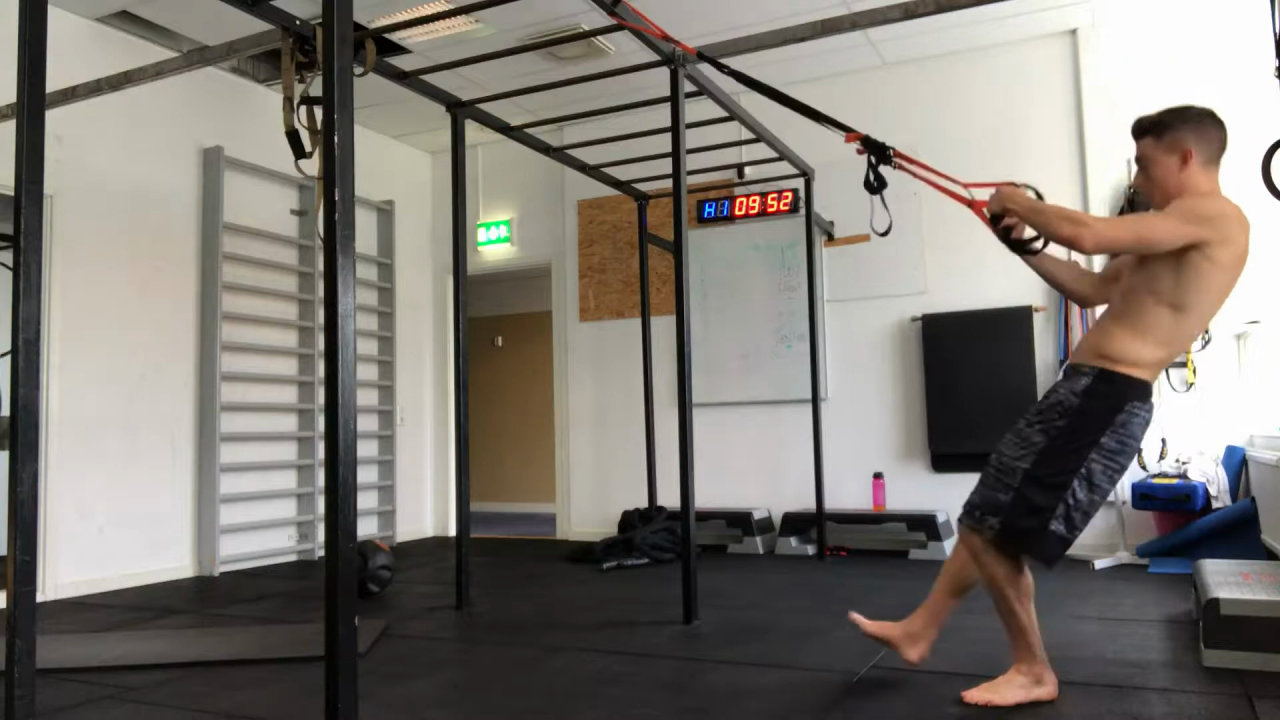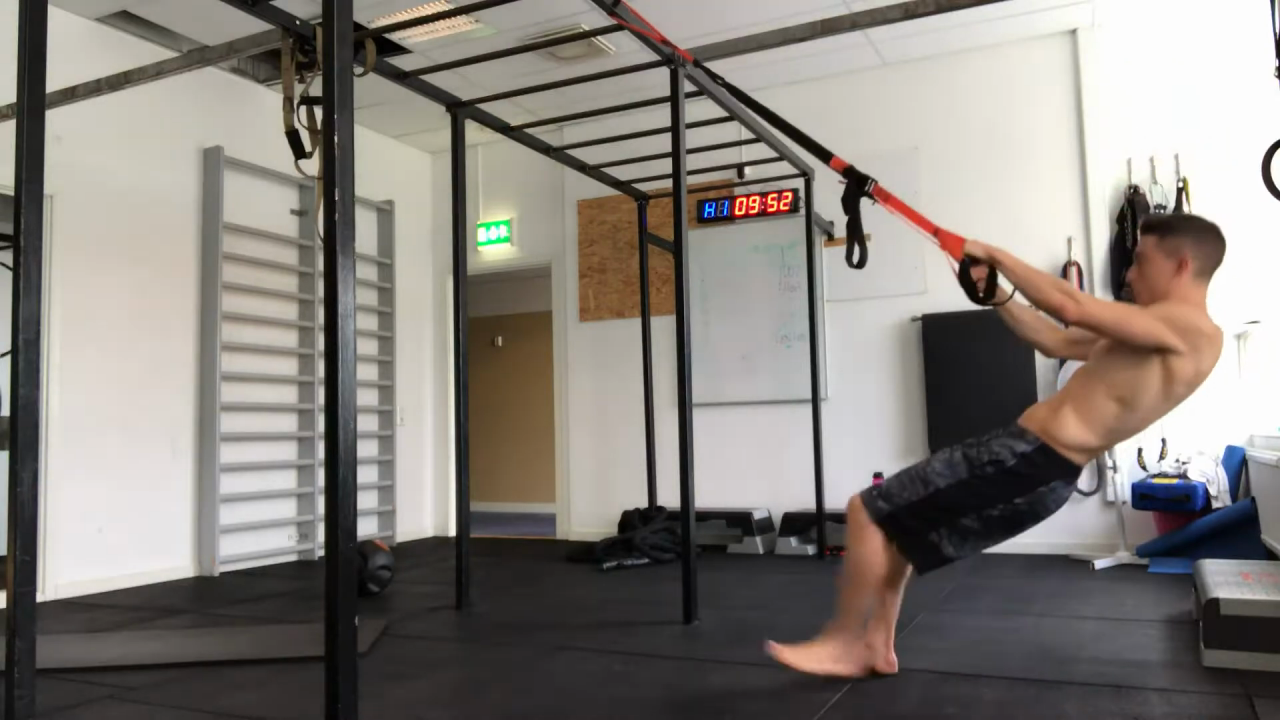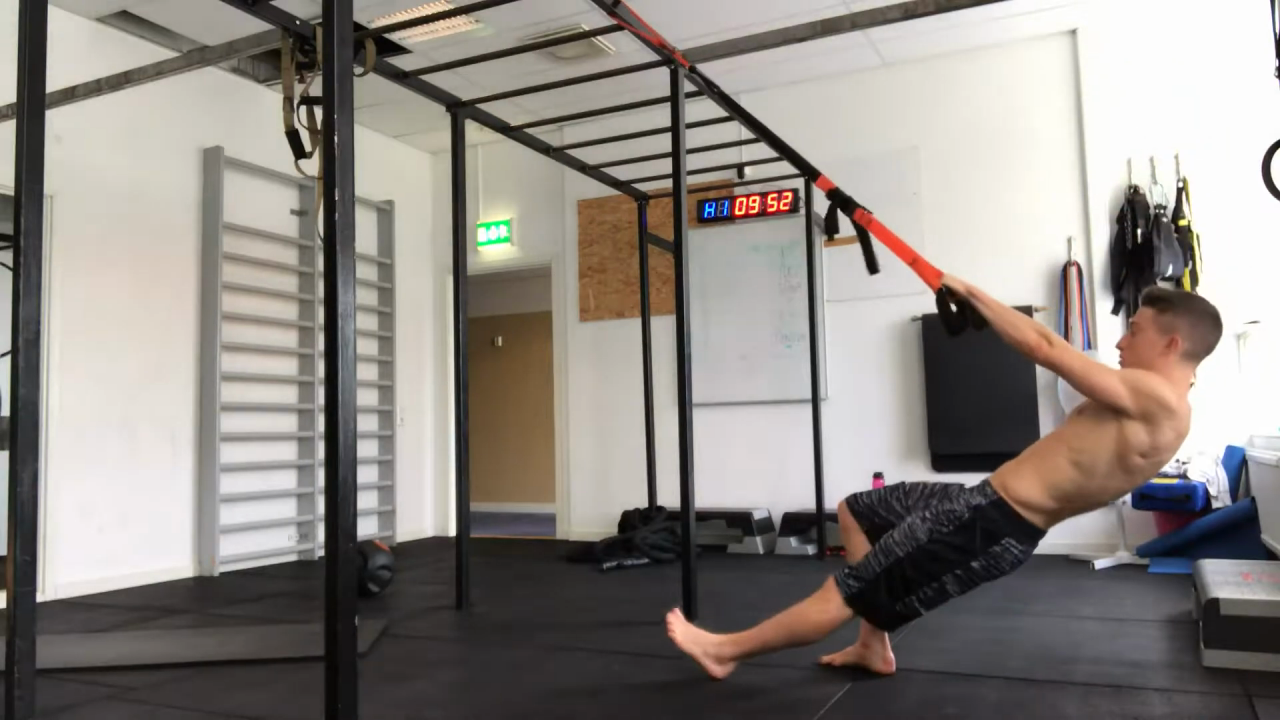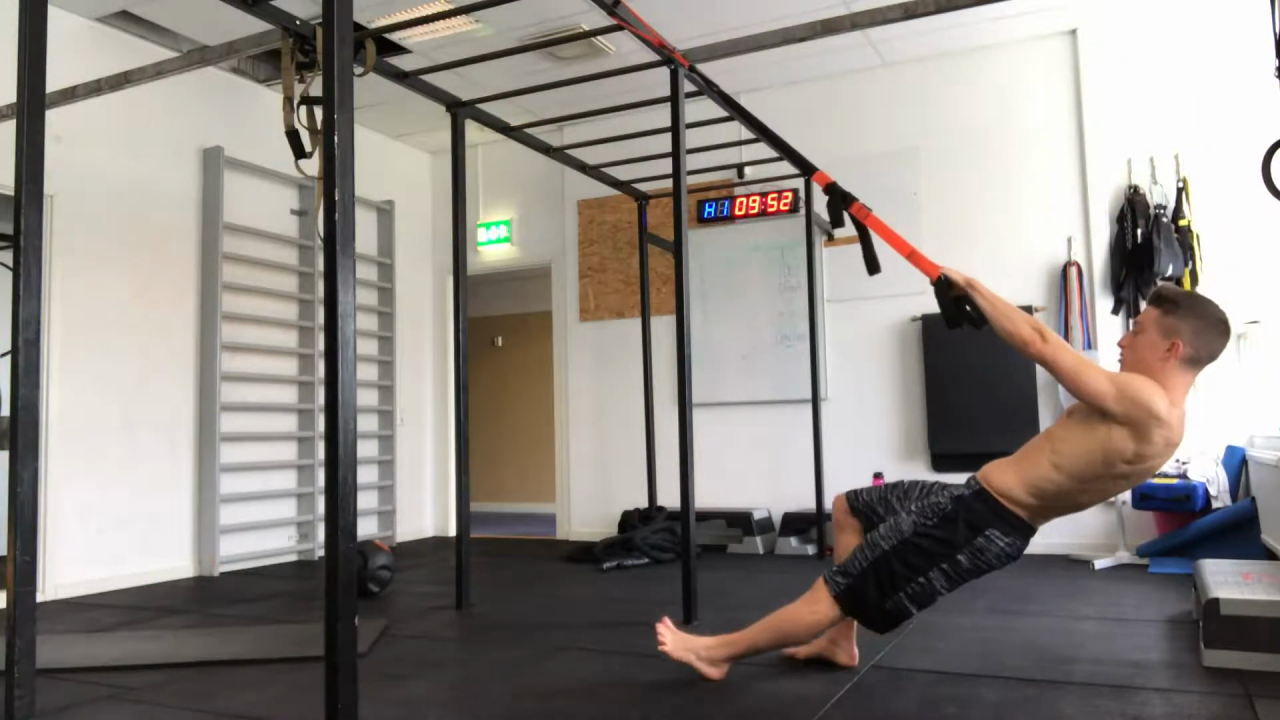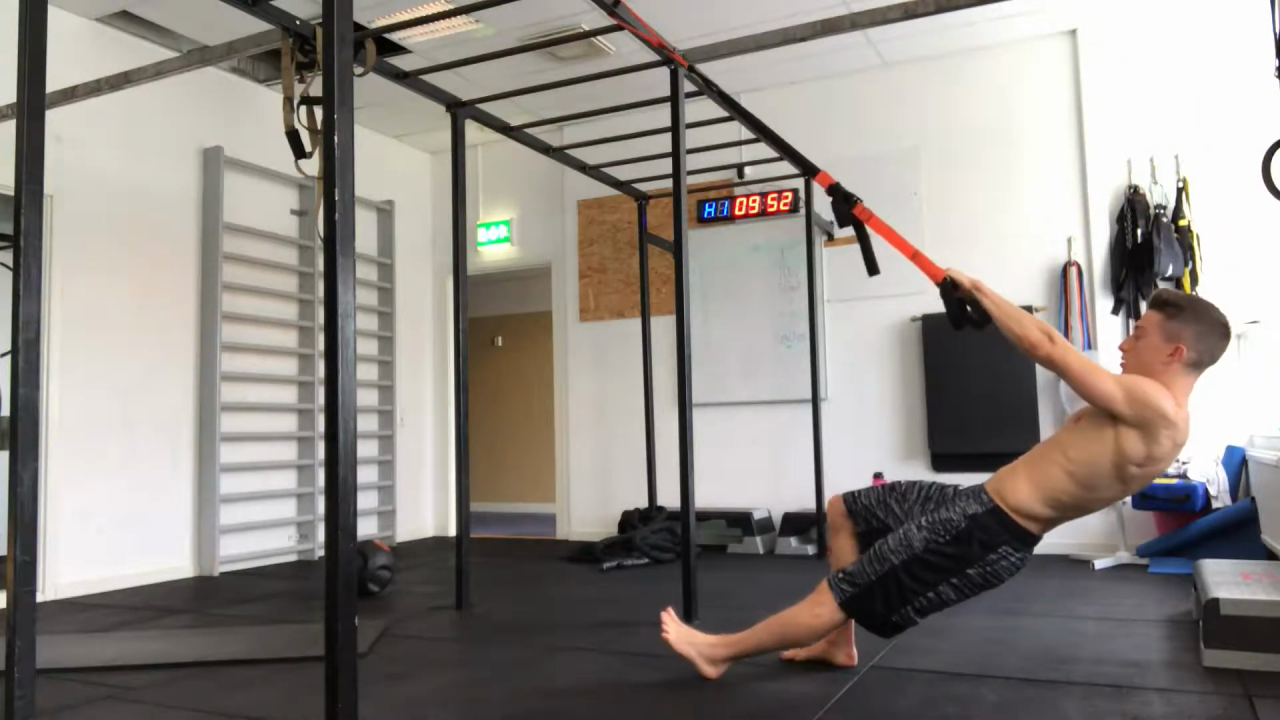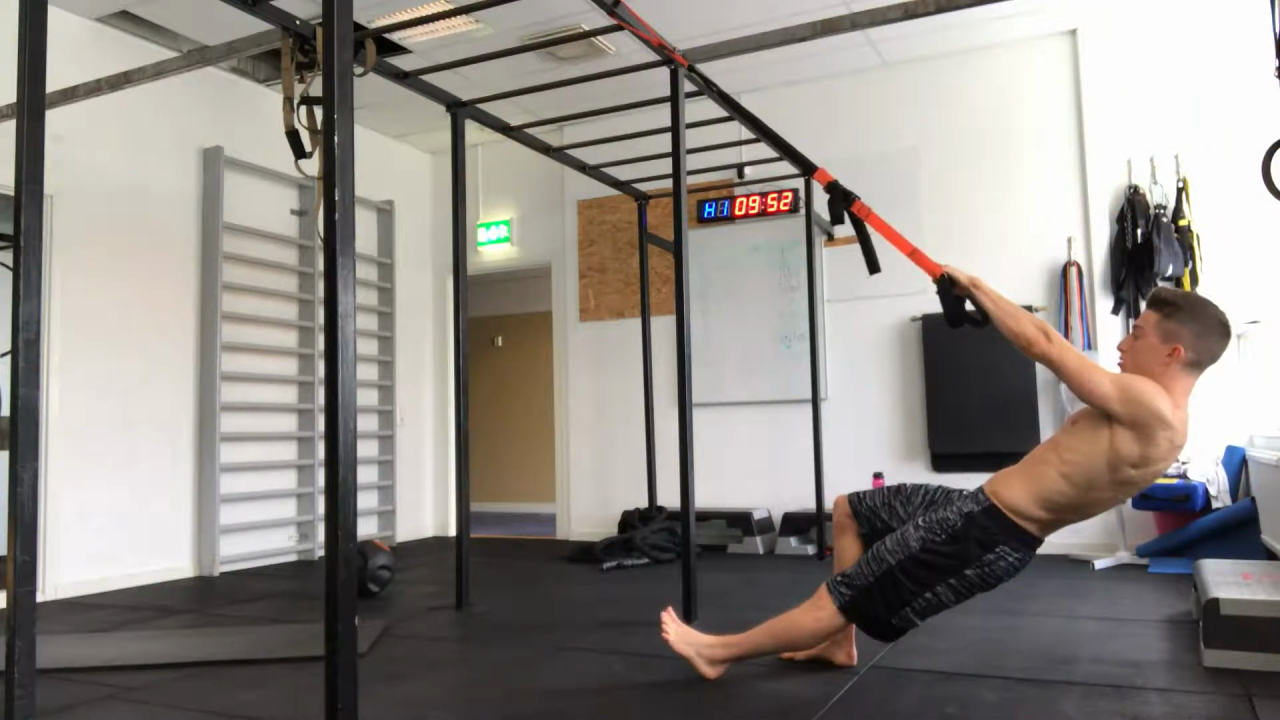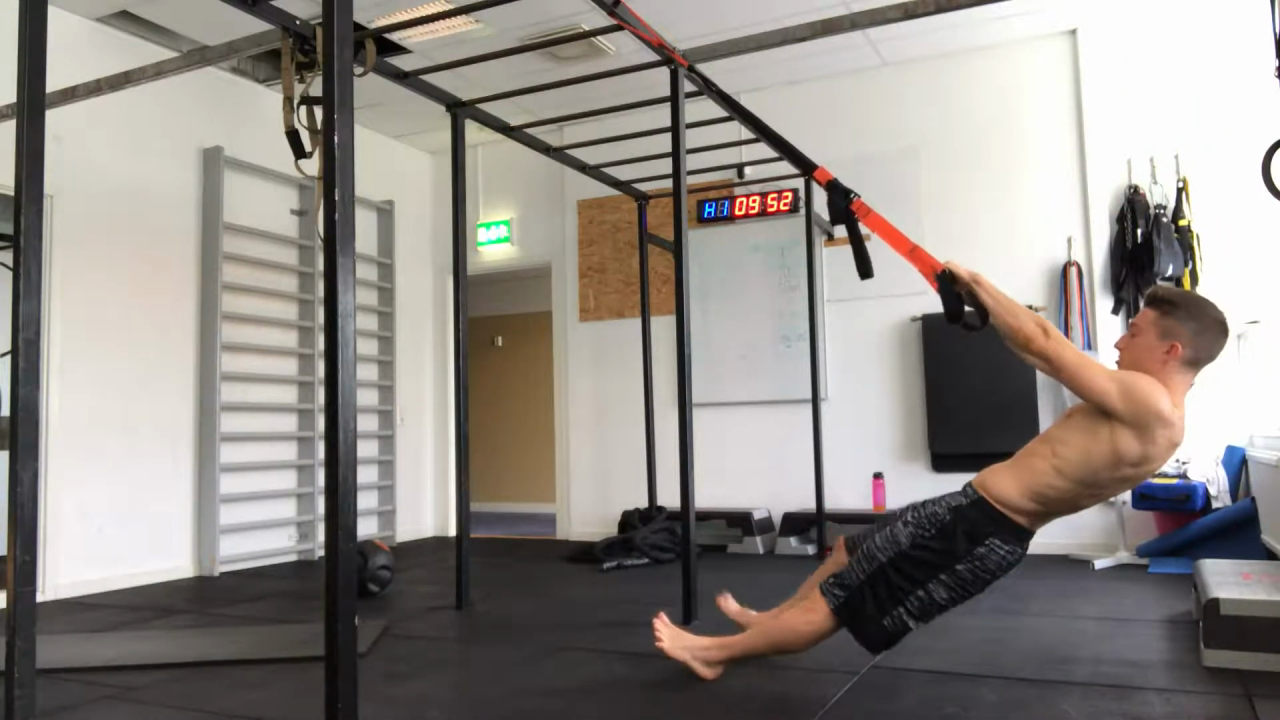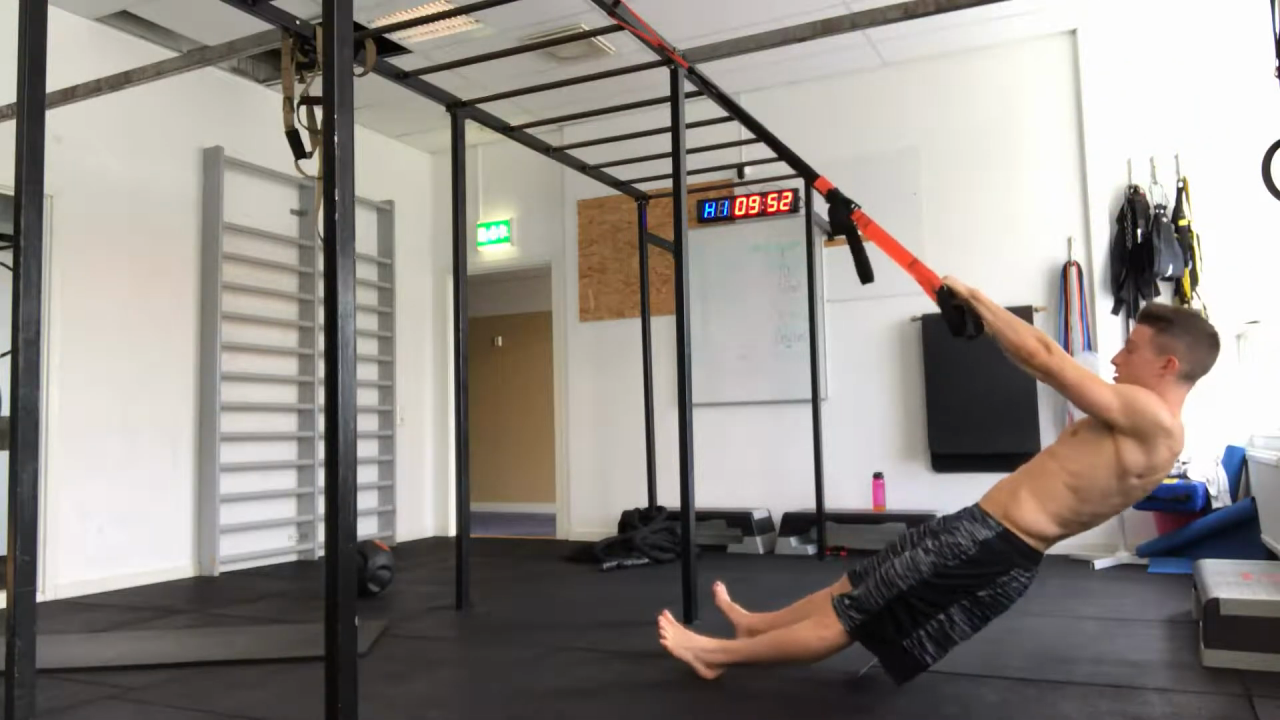
dt=0.5s
person 1, frame 1
left shoulder: (1215, 215)
right shoulder: (1180, 234)
left elbow: (1088, 235)
right elbow: (1091, 288)
left wrist: (1019, 200)
right wrist: (1024, 243)
left hip: (1102, 398)
right hip: (1091, 393)
left knee: (995, 531)
right knee: (983, 518)
left ankle: (1032, 672)
right ankle: (916, 632)
person 1, frame 2
left shoulder: (1191, 331)
right shoulder: (1154, 330)
left elbow: (1071, 307)
right elbow: (1057, 340)
left wrist: (997, 254)
right wrist: (993, 289)
left hip: (1033, 465)
right hip: (1026, 452)
left knee: (868, 511)
right knee: (890, 519)
left ankle: (843, 643)
right ankle: (876, 647)
person 1, frame 3
left shoulder: (1158, 400)
right shoulder: (1145, 404)
left elbow: (1046, 349)
right elbow: (1054, 356)
left wrist: (972, 292)
right wrist: (978, 309)
left hip: (991, 526)
right hip: (990, 507)
left knee: (840, 593)
right knee: (854, 511)
left ankle: (726, 651)
right ankle: (874, 646)
person 1, frame 4
left shoulder: (1145, 404)
right shoulder: (1153, 410)
left elbow: (1037, 343)
right elbow: (1049, 347)
left wrist: (969, 284)
right wrist: (976, 299)
left hip: (980, 519)
right hip: (986, 509)
left knee: (830, 594)
right knee: (849, 508)
left ankle: (718, 651)
right ankle: (841, 641)
person 1, frame 5
left shoulder: (1154, 407)
right shoulder: (1146, 414)
left elbow: (1047, 347)
left wrist: (976, 288)
left hip: (985, 533)
right hip: (980, 506)
left knee: (834, 596)
right knee: (842, 511)
left ankle: (719, 651)
right ankle: (839, 643)
person 1, frame 6
left shoulder: (1150, 407)
right shoulder: (1150, 414)
left elbow: (1044, 345)
right elbow: (1053, 352)
left wrist: (974, 285)
right wrist: (979, 299)
left hip: (987, 533)
right hip: (985, 511)
left knee: (836, 599)
right knee: (849, 511)
left ankle: (719, 651)
right ankle: (839, 642)
person 1, frame 7
left shoulder: (1148, 403)
right shoulder: (1148, 411)
left elbow: (1043, 343)
right elbow: (1046, 358)
left wrist: (975, 281)
right wrist: (981, 302)
left hip: (979, 525)
right hip: (988, 522)
left knee: (836, 601)
right knee: (847, 554)
left ankle: (714, 652)
right ankle: (764, 621)
person 1, frame 8
left shoulder: (1151, 418)
right shoulder: (1139, 424)
left elbow: (1044, 358)
right elbow: (1046, 367)
left wrist: (974, 297)
right wrist: (980, 316)
left hip: (993, 552)
right hip: (982, 528)
left knee: (850, 618)
right knee: (858, 584)
left ankle: (716, 654)
right ankle: (754, 624)
